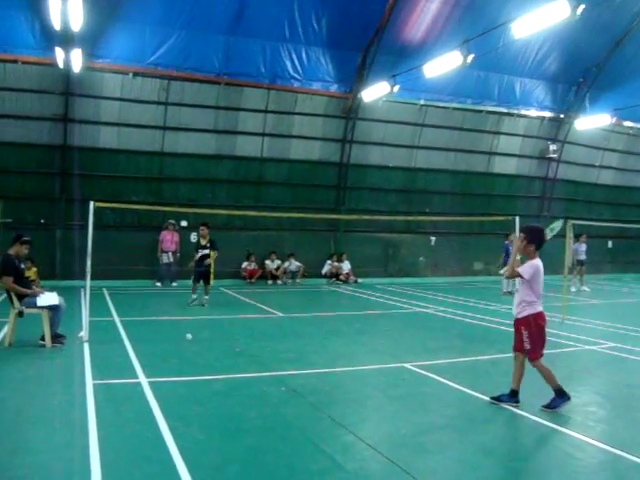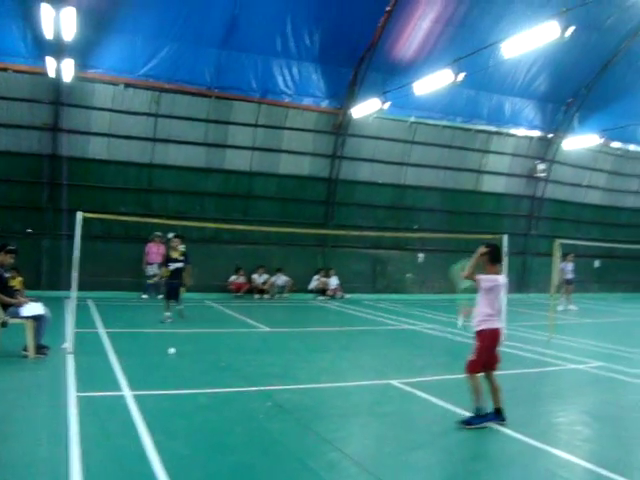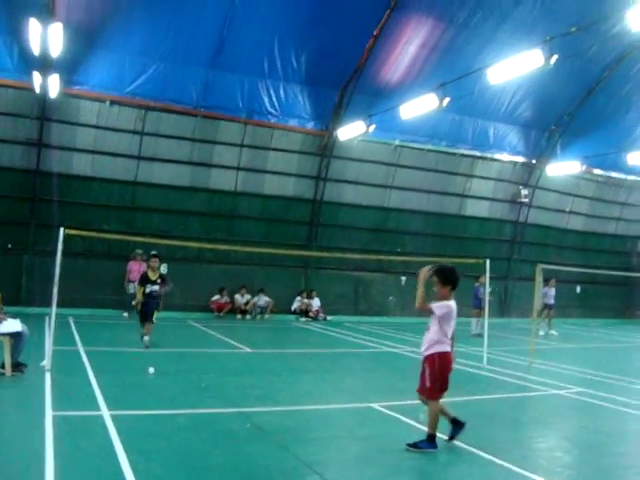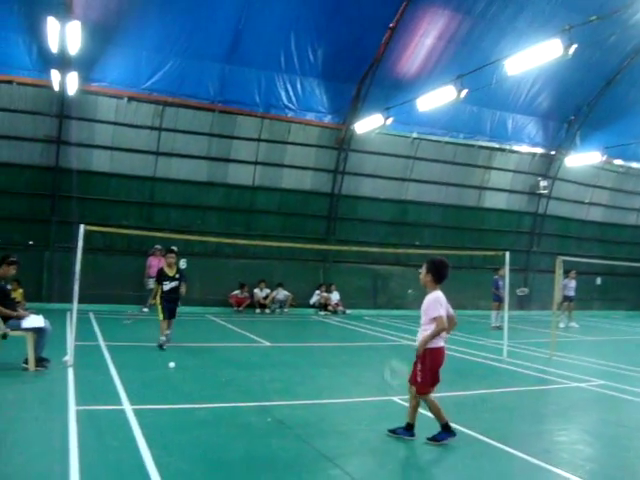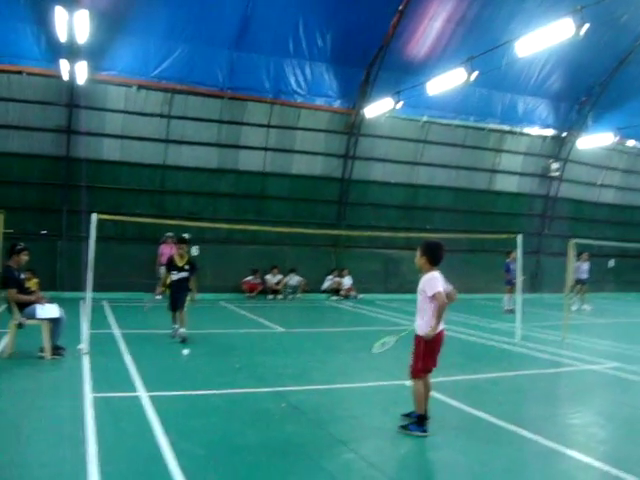
dt=0.4s
person 1, frame 1
left shoulder: (533, 265)
right shoulder: (530, 264)
left elbow: (509, 274)
right elbow: (514, 273)
left wrist: (515, 253)
right wrist: (516, 257)
left hip: (531, 317)
right hip: (524, 316)
left knee: (534, 360)
right knee: (519, 356)
left ankle: (560, 394)
right ankle: (513, 394)
person 1, frame 2
left shoulder: (495, 280)
right shoulder: (495, 281)
left elbow: (467, 274)
left wrist: (477, 256)
left hip: (487, 332)
right hip: (489, 331)
left knee: (472, 371)
right knee: (488, 373)
left ankle: (480, 413)
right ankle: (498, 412)
person 1, frame 3
left shoulder: (445, 306)
right shoulder: (447, 305)
left elbow: (420, 306)
left wrist: (421, 280)
right wrist: (448, 351)
left hip: (437, 356)
right hip: (434, 355)
left knee: (432, 398)
right knee: (425, 396)
left ankle: (430, 440)
right ankle: (454, 422)
person 1, frame 4
left shoulder: (433, 298)
right shoulder: (438, 297)
left elbow: (442, 326)
right elbow: (453, 321)
left wrist: (425, 341)
right wrist: (442, 337)
left hip: (430, 351)
right hip: (430, 350)
left knee: (424, 393)
right knee: (415, 390)
left ankle: (446, 429)
right ankle: (409, 428)
person 1, frame 5
left shoulder: (428, 279)
right shoulder: (438, 277)
left elbow: (442, 302)
right elbow: (452, 296)
left wrist: (434, 327)
left hip: (427, 335)
right hip: (435, 334)
left knee: (417, 377)
right knee: (424, 375)
left ankle: (420, 423)
right ankle: (421, 412)
